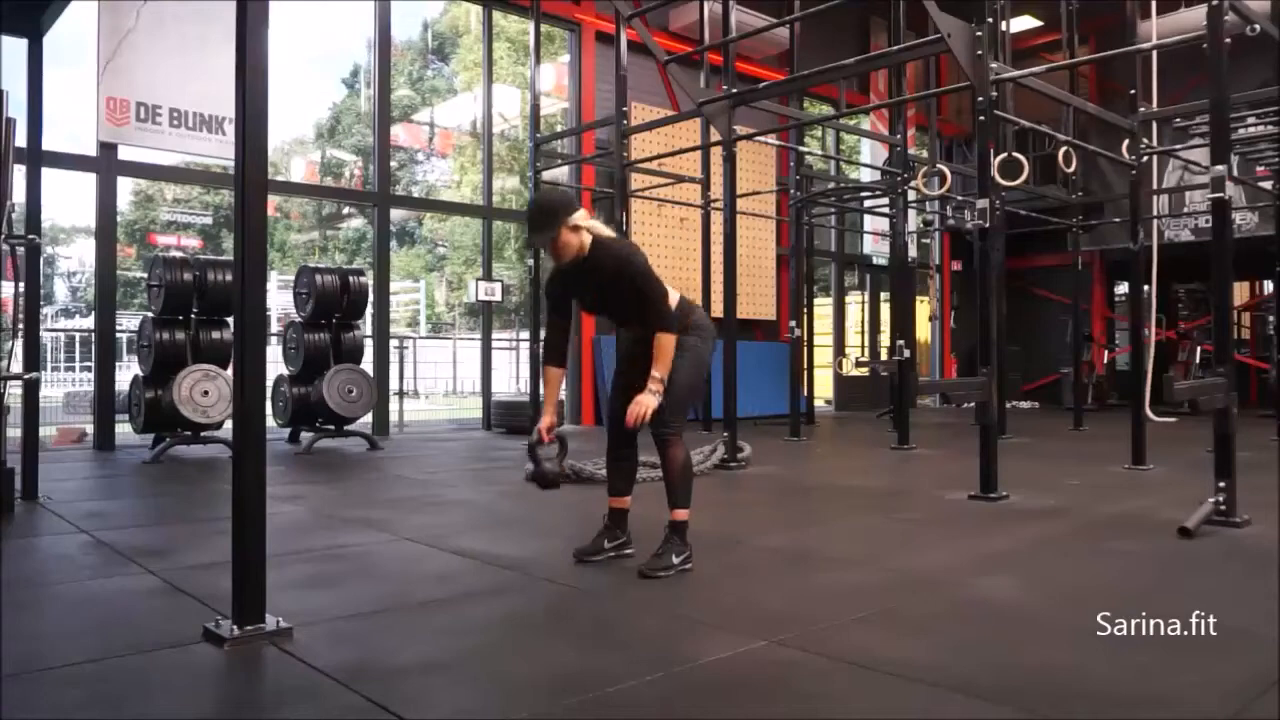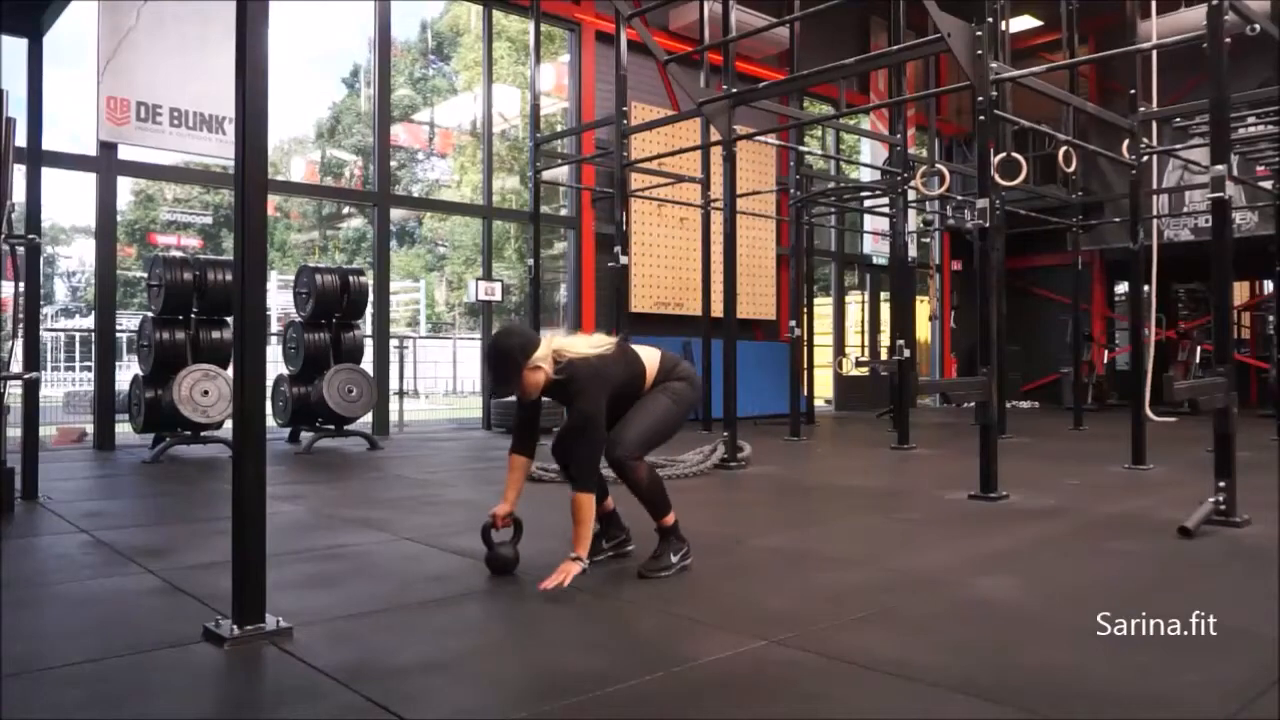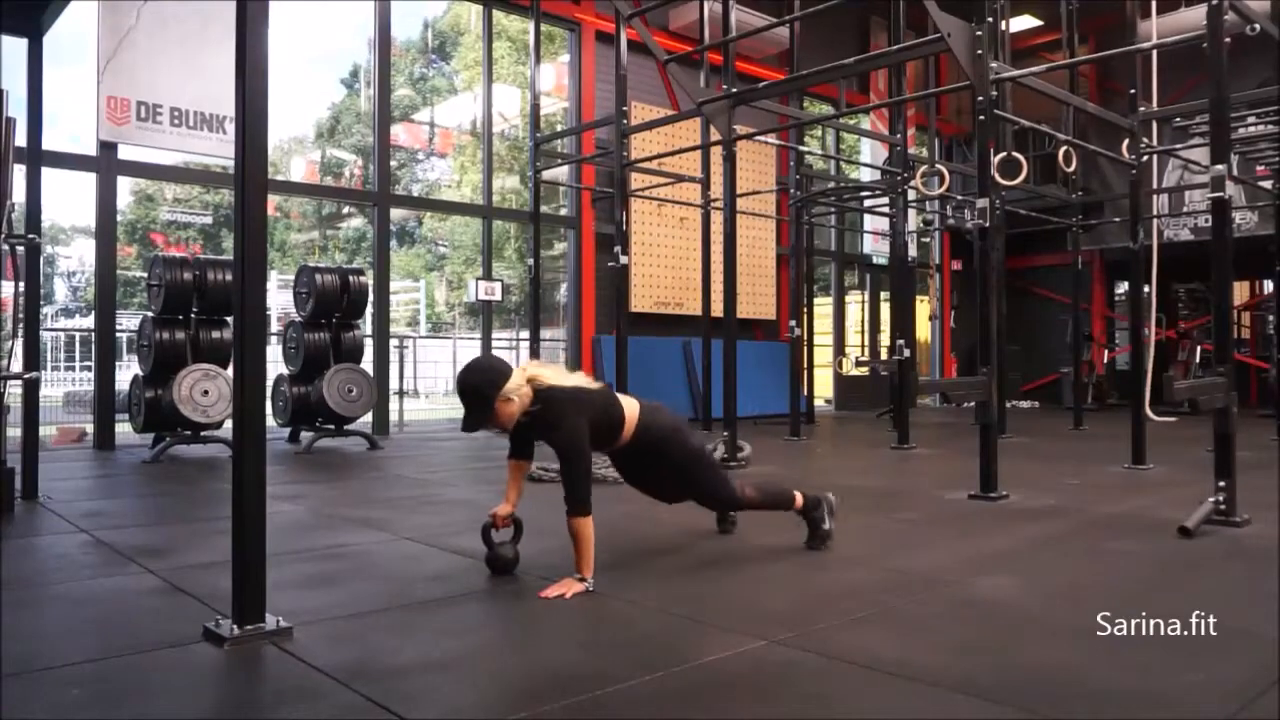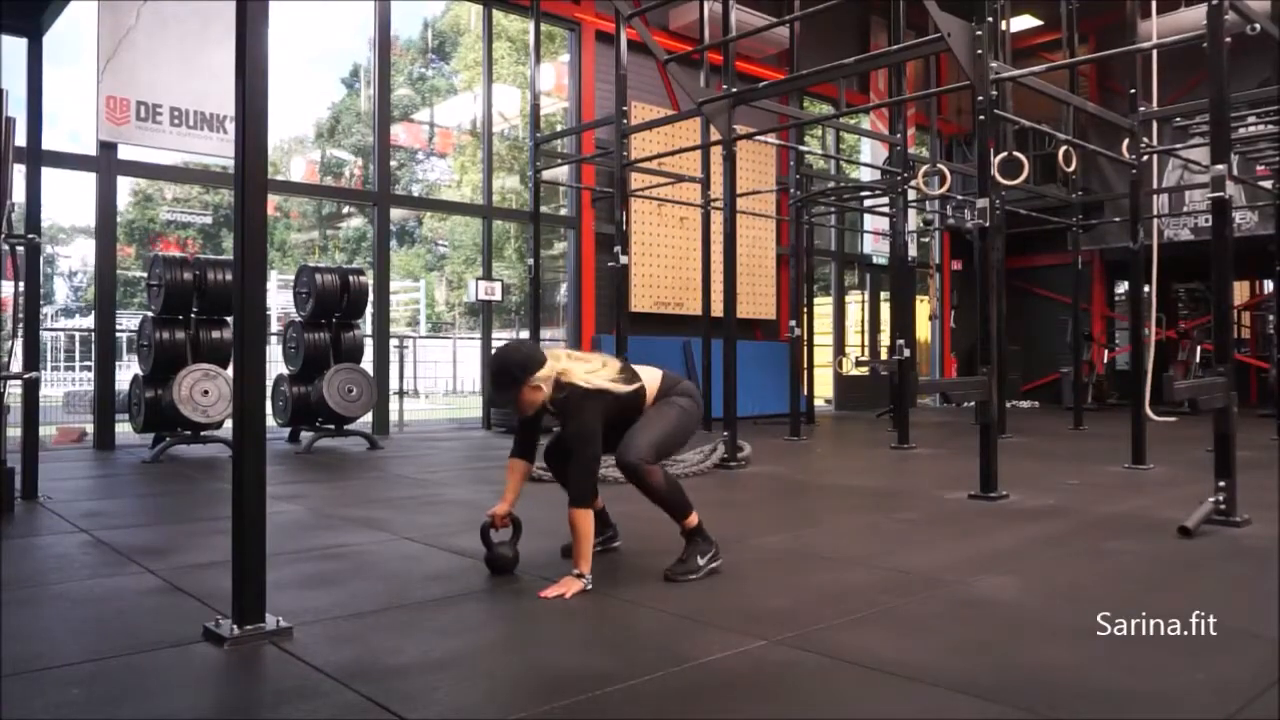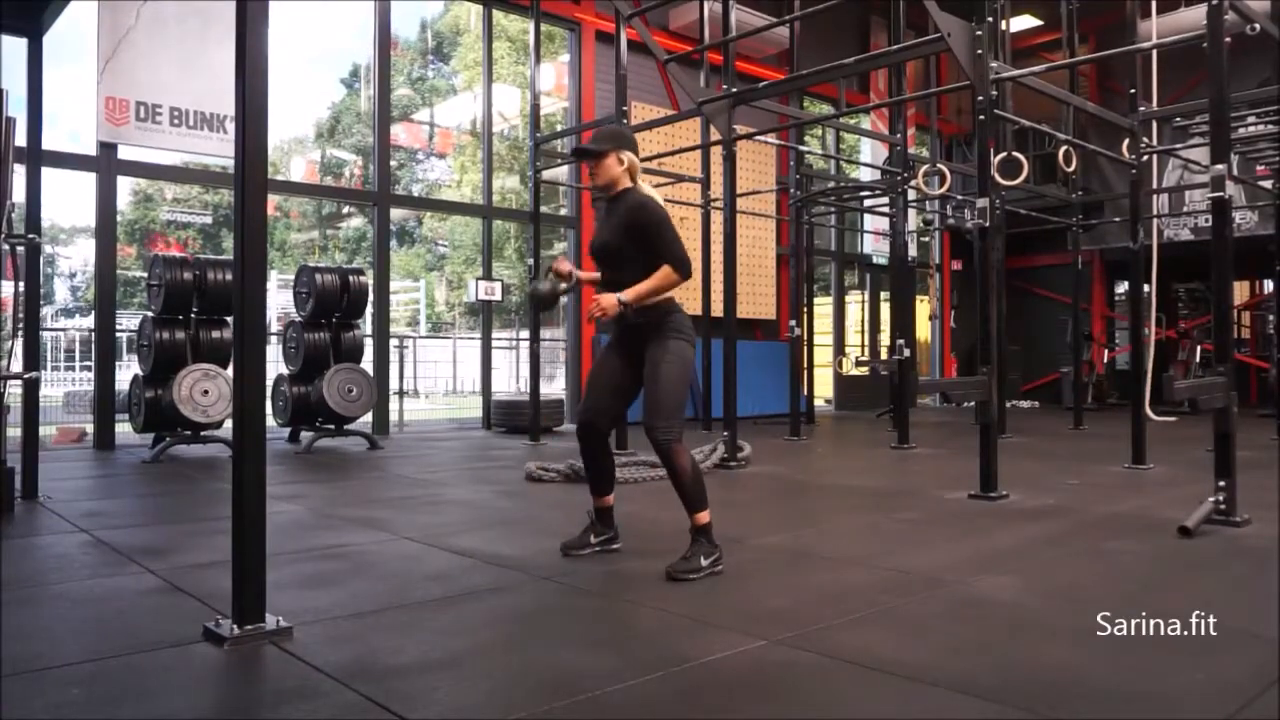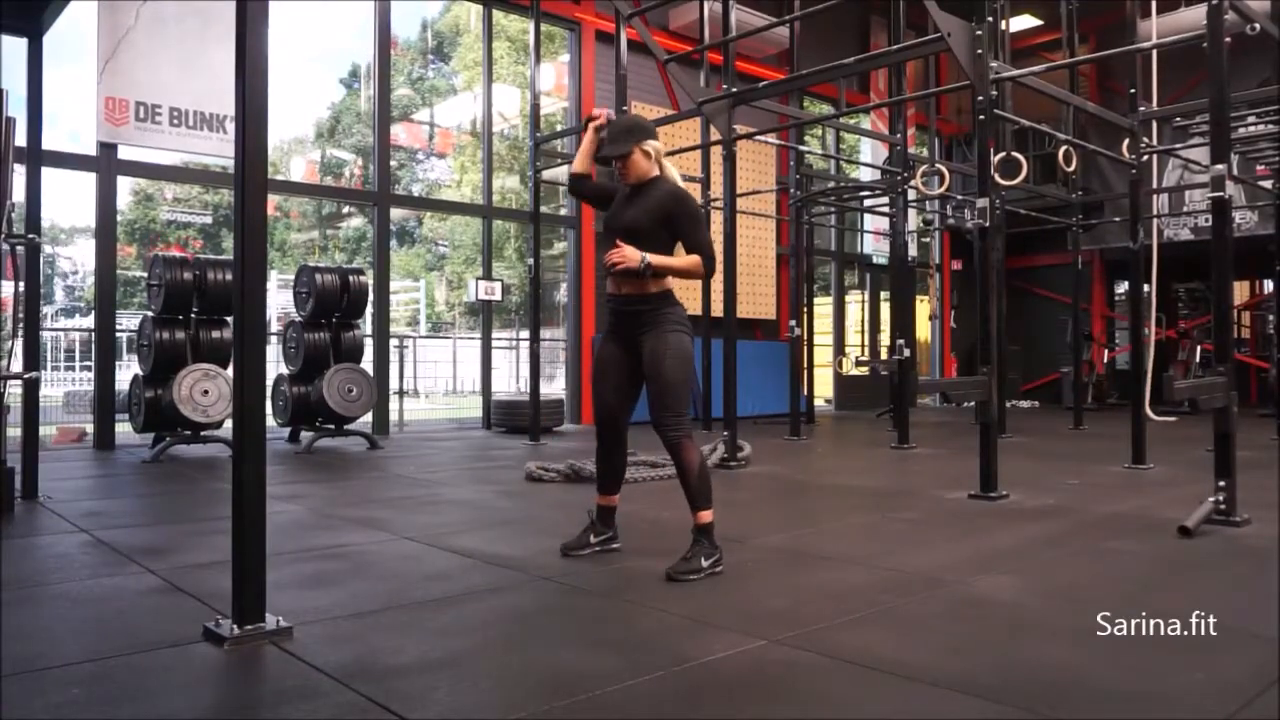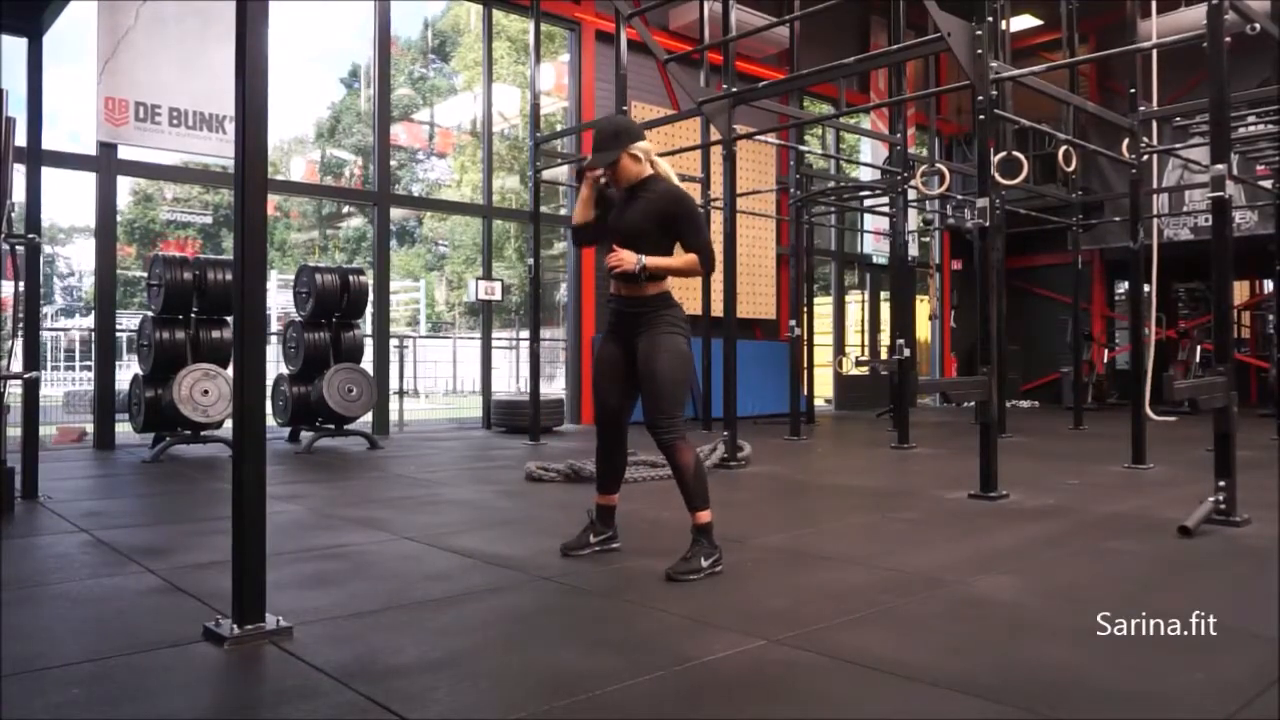
dt=0.5s
person 1, frame 1
left shoulder: (620, 257)
right shoulder: (561, 278)
left elbow: (665, 324)
right elbow: (555, 346)
left wrist: (654, 387)
right wrist: (549, 410)
left hip: (685, 335)
right hip: (640, 338)
left knee: (665, 426)
right knee: (619, 423)
left ankle: (679, 541)
right ankle: (617, 532)
person 1, frame 2
left shoulder: (584, 379)
right shoulder: (535, 372)
left elbow: (584, 470)
right elbow: (523, 442)
right wrist: (508, 502)
left hip: (675, 382)
right hip: (634, 388)
left knee: (622, 451)
right knee: (565, 449)
left ankle: (675, 542)
right ankle: (614, 532)
person 1, frame 3
left shoulder: (560, 412)
right shoulder: (522, 394)
left elbow: (578, 497)
right elbow: (520, 452)
left wrist: (584, 577)
right wrist: (508, 505)
left hip: (654, 435)
right hip: (627, 444)
left knee: (724, 494)
right knee: (674, 489)
left ankle: (815, 506)
right ankle: (726, 492)
person 1, frame 4
left shoulder: (580, 399)
right shoulder: (535, 386)
left elbow: (580, 484)
right elbow: (523, 450)
right wrist: (506, 503)
left hip: (676, 398)
left knee: (634, 458)
right knee: (559, 455)
left ankle: (702, 544)
right ankle: (604, 528)
person 1, frame 5
left shoulder: (641, 206)
right shoulder: (605, 212)
left elbow: (680, 267)
left wrist: (623, 299)
right wrist: (575, 273)
left hip: (665, 330)
right hip: (625, 334)
left knee: (662, 433)
right knee: (590, 425)
left ankle: (706, 544)
right ankle: (604, 527)
person 1, frame 6
left shoulder: (674, 197)
right shoulder: (623, 196)
left elbow: (704, 263)
right elbow: (578, 181)
left wrist: (645, 259)
right wrist: (594, 131)
left hip: (660, 320)
right hip: (619, 323)
left knee: (672, 430)
right knee: (607, 425)
left ankle: (708, 545)
right ankle: (604, 527)
person 1, frame 7
left shoulder: (670, 196)
right shoulder: (621, 196)
left elbow: (703, 259)
right elbow: (582, 232)
left wrist: (643, 263)
right wrist: (591, 185)
left hip: (658, 322)
right hip: (618, 323)
left knee: (666, 429)
right knee: (608, 423)
left ankle: (706, 545)
right ankle: (604, 527)
